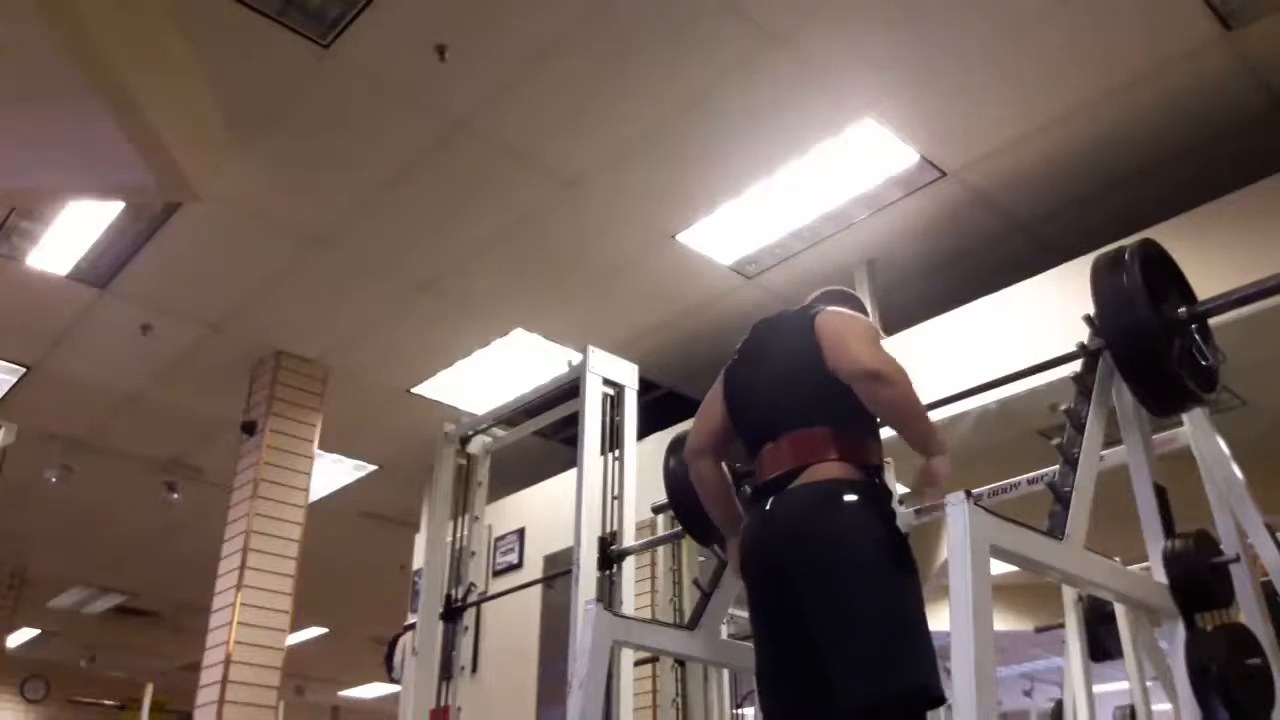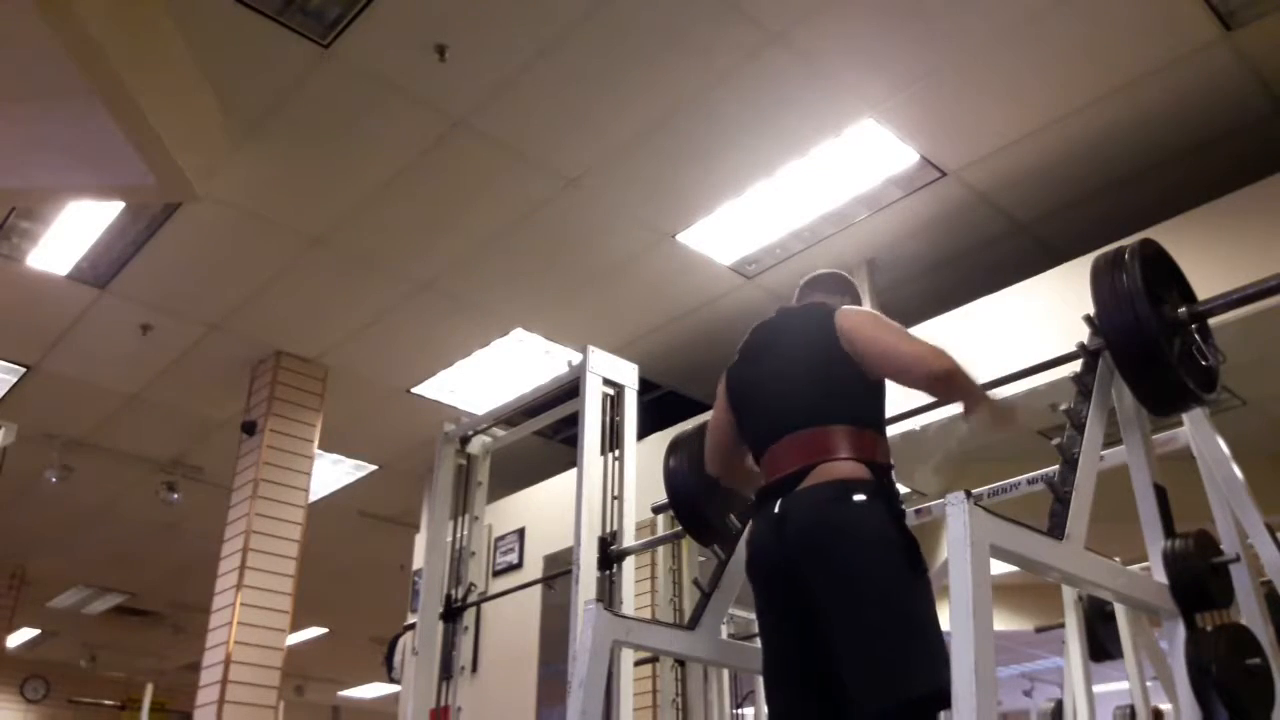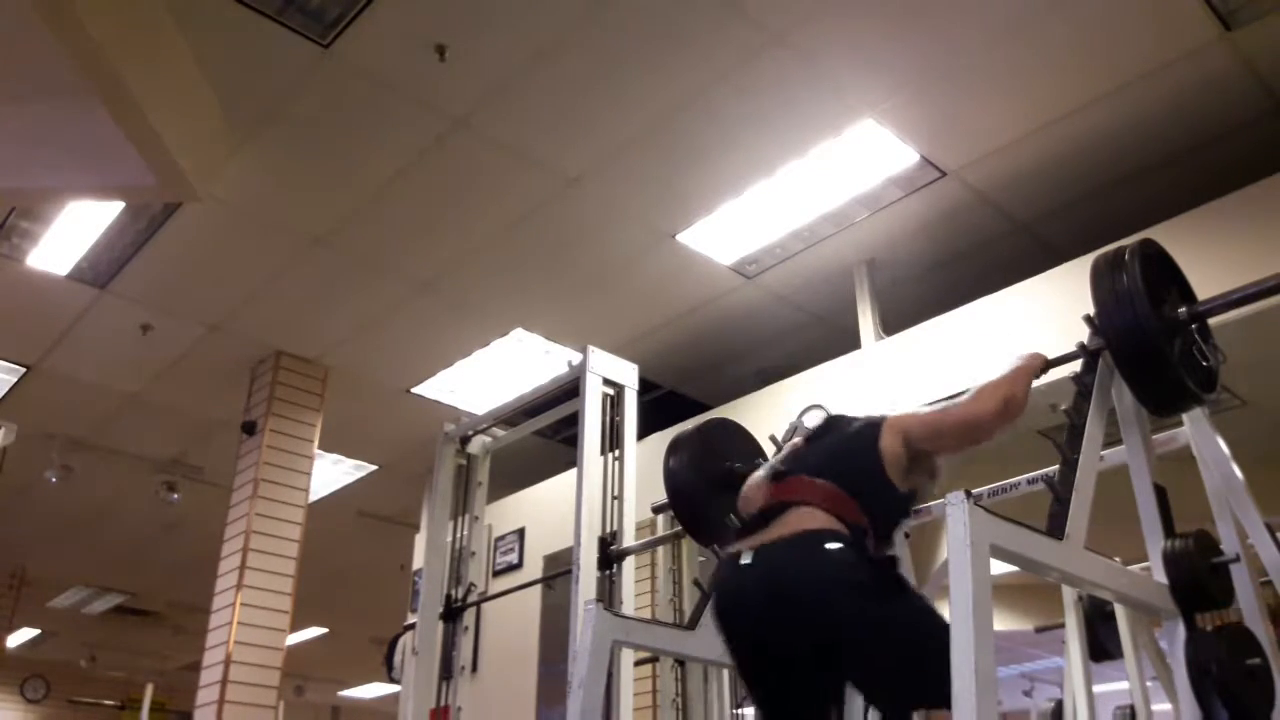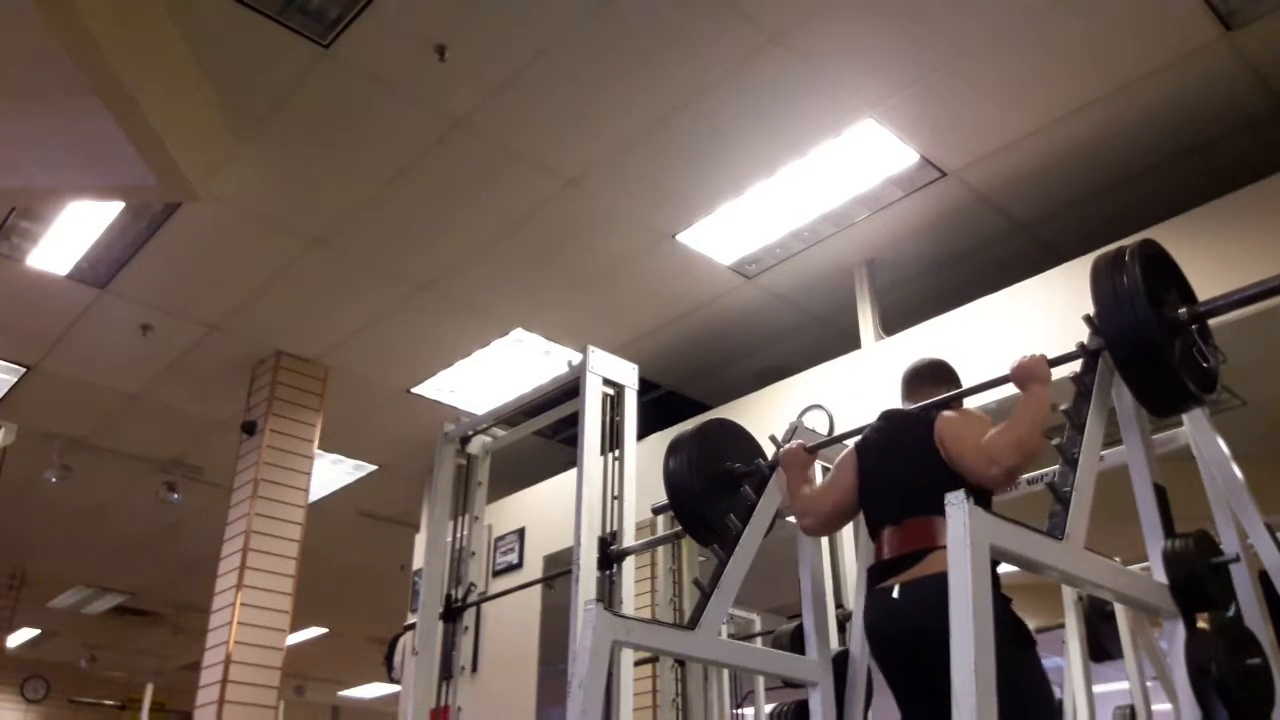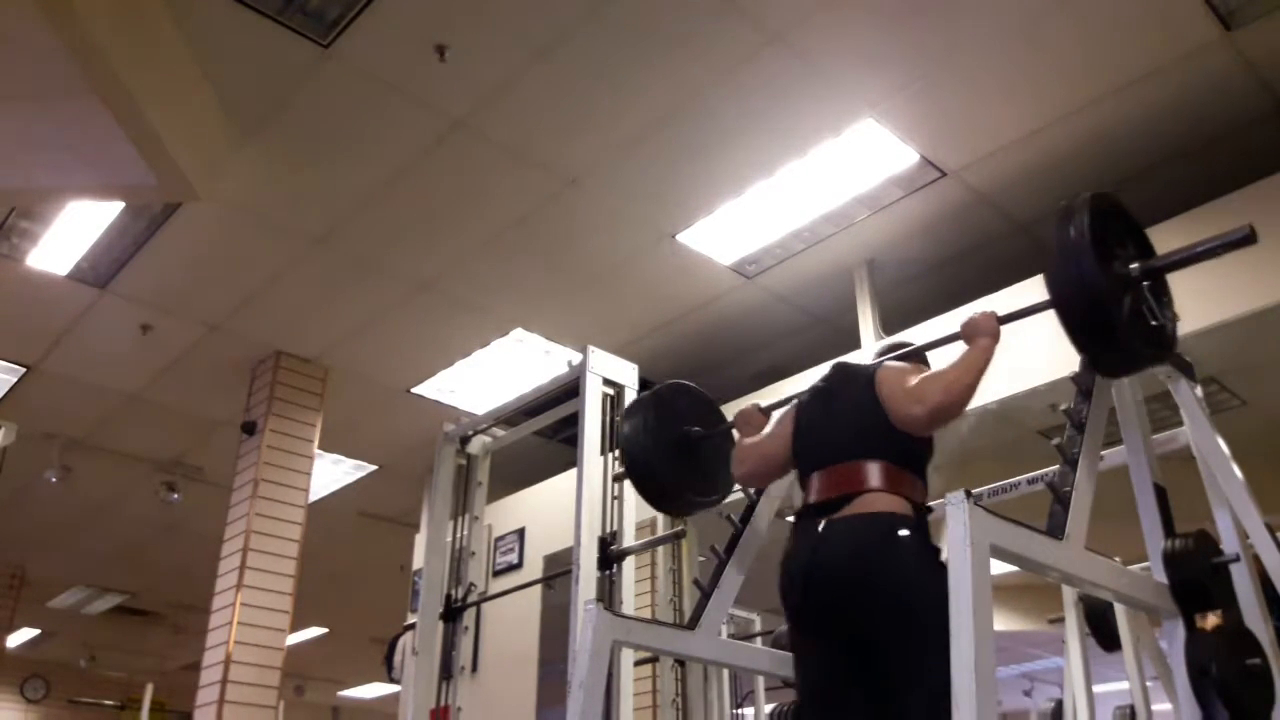
dt=1s
person 1, frame 1
left shoulder: (744, 361)
right shoulder: (839, 322)
left elbow: (700, 453)
right elbow: (868, 370)
left wrist: (738, 532)
right wrist: (934, 450)
left hip: (768, 529)
right hip: (837, 509)
person 1, frame 2
left shoulder: (744, 361)
right shoulder: (844, 321)
left elbow: (719, 464)
right elbow: (929, 368)
right wrist: (976, 396)
left hip: (771, 531)
right hip: (844, 509)
person 1, frame 3
left shoulder: (815, 443)
right shoulder: (900, 433)
left elbow: (751, 500)
right elbow: (987, 409)
right wrist: (1024, 368)
right hip: (818, 566)
person 1, frame 4
left shoulder: (864, 448)
right shoulder: (955, 424)
left elbow: (813, 517)
right elbow: (998, 464)
left wrist: (797, 471)
right wrist: (1036, 387)
left hip: (886, 613)
right hip: (952, 598)
person 1, frame 5
left shoulder: (810, 403)
right shoulder: (900, 376)
left elbow: (747, 468)
right elbow: (927, 406)
left wrist: (750, 430)
right wrist: (982, 342)
left hip: (807, 560)
right hip: (881, 546)
